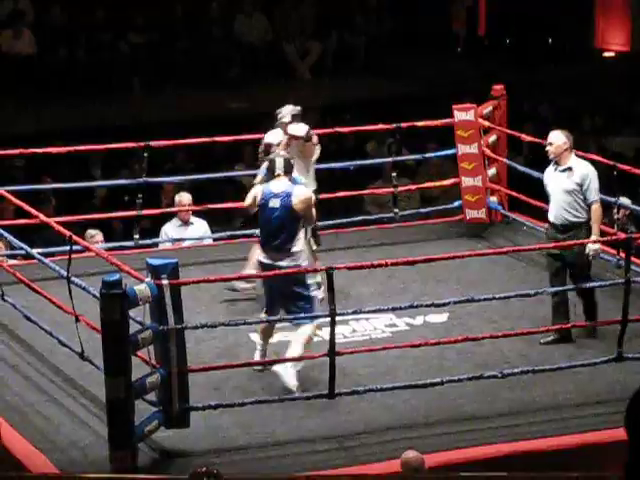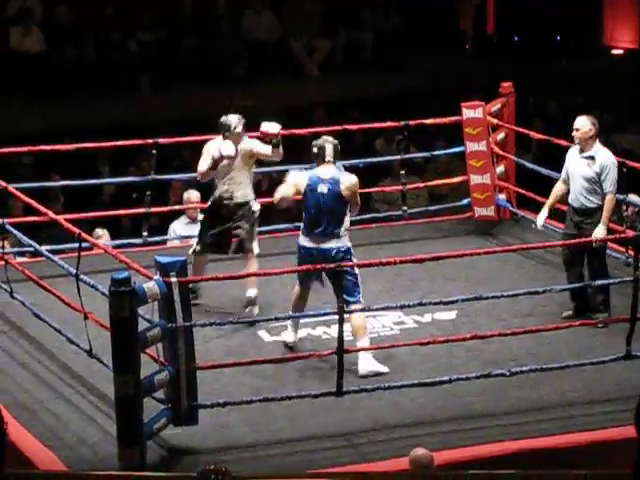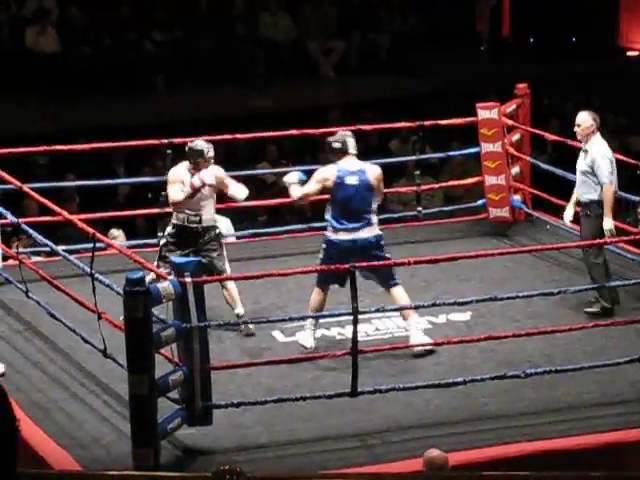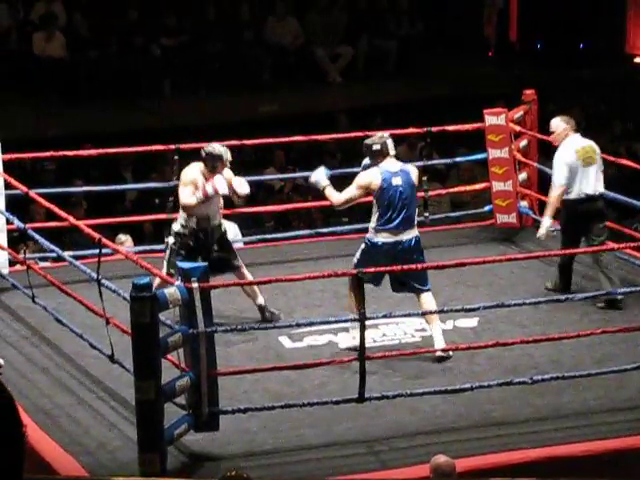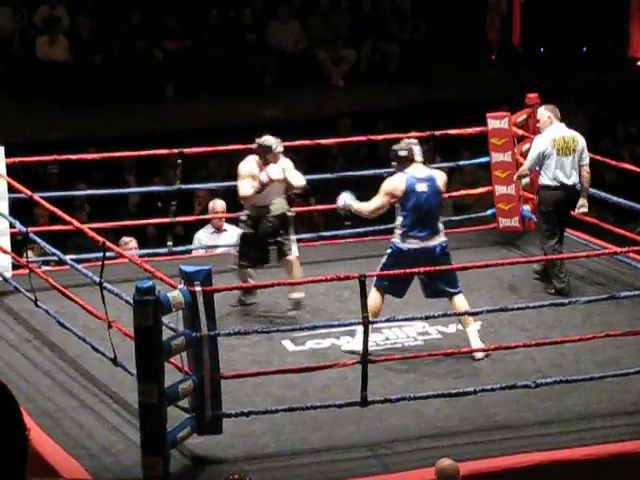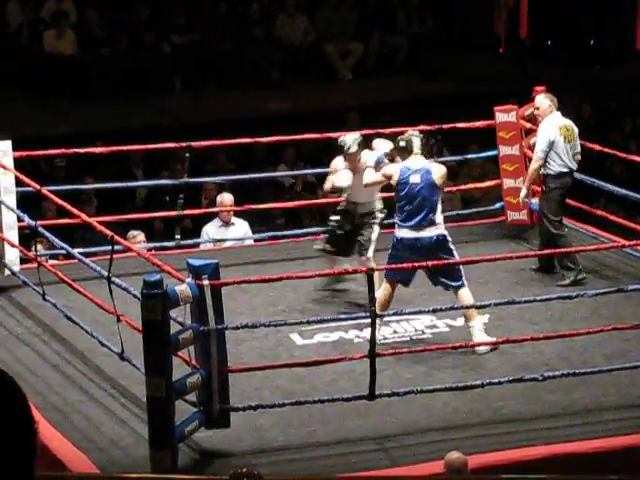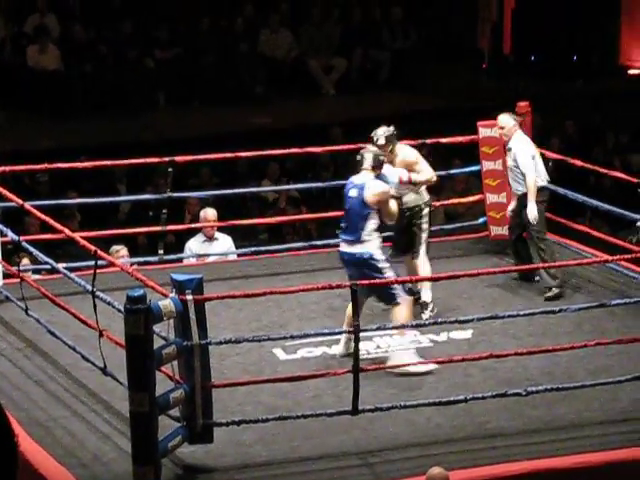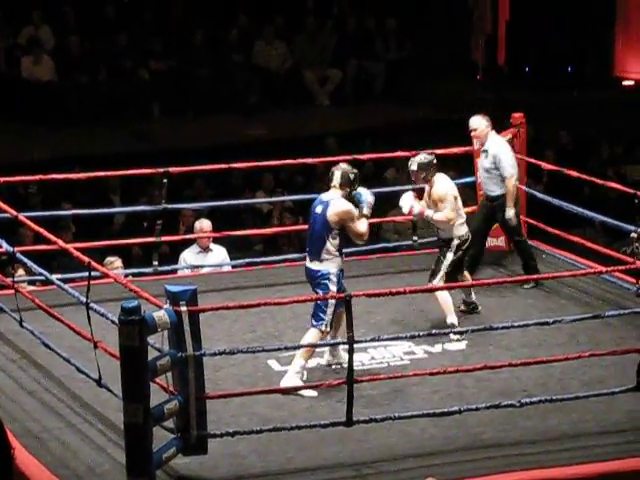
dt=0.4s
person 1, frame 1
left shoulder: (259, 191)
right shoulder: (303, 194)
left elbow: (247, 208)
right elbow: (310, 221)
left hip: (267, 262)
right hip: (292, 266)
left knee: (272, 311)
right knee: (307, 322)
left ankle: (261, 354)
right ankle: (287, 365)
person 1, frame 2
left shoulder: (303, 178)
right shoulder: (349, 180)
left elbow: (279, 199)
right elbow: (355, 209)
left wrist: (288, 182)
left hip: (308, 247)
right hip: (337, 249)
left knee: (303, 286)
right knee: (354, 303)
left ankle: (292, 332)
right ankle: (365, 359)
person 1, frame 3
left shoulder: (328, 173)
right shoulder: (374, 171)
left elbow: (299, 196)
left wrist: (291, 182)
left hip: (338, 241)
right hip: (369, 239)
left knee: (322, 285)
right knee: (392, 284)
left ankle: (308, 334)
right ankle: (417, 334)
person 1, frame 4
left shoulder: (370, 176)
right shoulder: (412, 171)
left elbow: (339, 201)
left wrist: (323, 182)
left hip: (379, 243)
right hip: (409, 242)
left knee: (356, 283)
right knee: (423, 291)
right ankle: (439, 343)
person 1, frame 5
left shoulder: (395, 182)
right shoulder: (440, 177)
left elbow: (369, 211)
left wrist: (350, 203)
left hip: (404, 248)
right hip: (435, 247)
left knee: (378, 289)
right knee: (454, 293)
left ankle: (361, 339)
right ankle: (476, 343)
person 1, frame 6
left shoulder: (394, 170)
right shoulder: (439, 170)
left elbow: (366, 181)
left hip: (404, 238)
right hip: (434, 238)
left knee: (389, 281)
right knee: (459, 285)
right ankle: (479, 336)
person 1, frame 7
left shoulder: (350, 182)
right shoulder: (379, 188)
right elbow: (391, 217)
right wrist: (391, 194)
left hip: (347, 251)
right hip: (367, 254)
left knee: (359, 296)
right knee: (401, 300)
left ankle: (345, 343)
right ankle: (403, 355)
person 1, frame 8
left shoulder: (321, 199)
right shoulder: (343, 207)
right elbow: (361, 236)
right wrist: (365, 210)
left hip: (315, 265)
right hip: (327, 271)
left knee: (339, 307)
right knee: (321, 326)
left ankle: (333, 353)
right ankle: (293, 376)
person 2, frame 1
left shoulder: (584, 170)
right shoulder: (549, 172)
left elbow: (595, 205)
left wrist: (595, 237)
left hip: (578, 232)
right hip: (554, 232)
left knee: (582, 282)
right knee: (556, 285)
left ankle: (591, 322)
right ankle: (561, 330)
person 2, frame 2
left shoulder: (605, 159)
right shoulder: (572, 153)
left elbow: (610, 195)
right elbow: (563, 184)
left wrist: (603, 226)
right wrist: (546, 208)
left hip: (594, 217)
right hip: (574, 214)
left knee: (597, 266)
right knee: (570, 261)
left ankle: (601, 310)
right ankle: (580, 306)
person 2, frame 3
left shoulder: (599, 151)
right shoulder: (586, 149)
left elbow: (609, 186)
left wrist: (608, 217)
right wrist: (571, 205)
left hip: (596, 209)
right hip: (588, 207)
left knee: (593, 253)
right knee: (593, 252)
left ankle: (606, 300)
right ankle: (605, 294)
person 2, frame 4
left shoulder: (564, 152)
right shoulder: (592, 146)
left elbow: (558, 189)
right elbow: (600, 174)
left wrist: (547, 218)
left hip: (576, 206)
right hip: (596, 203)
left knee: (569, 248)
right knee: (598, 249)
left ankle: (562, 286)
right ankle: (612, 292)
person 2, frame 5
left shoulder: (542, 140)
right shoulder: (577, 137)
left elbow: (527, 169)
right elbow: (585, 171)
left wrist: (517, 176)
right wrist: (584, 197)
left hip: (549, 193)
right hip: (570, 192)
left knee: (550, 239)
right knee: (557, 235)
left ankle: (560, 284)
right ankle: (546, 270)
person 2, frame 6
left shoulder: (547, 127)
right shoulder: (570, 125)
left elbow: (537, 163)
right elbow: (577, 156)
left wrist: (526, 187)
left hip: (554, 180)
right hip: (567, 177)
left knee: (554, 226)
right knee: (546, 221)
left ankle: (574, 270)
right ankle: (546, 263)
person 2, frame 7
left shoulder: (520, 145)
right shoulder: (516, 144)
left elbow: (531, 176)
left wrist: (531, 204)
right wrist: (514, 201)
left hip: (534, 196)
right hip: (525, 196)
left knee: (539, 239)
right knee: (515, 233)
left ankle: (554, 284)
right ankle: (527, 273)
person 2, frame 8
left shoulder: (499, 148)
right shoulder: (485, 147)
left elbow: (510, 179)
left wrist: (510, 208)
left hip: (502, 200)
right hip: (489, 199)
left knee: (516, 239)
right knee: (476, 234)
left ankle: (532, 275)
right ankle: (467, 271)
person 3, frame 1
left shoulder: (305, 136)
right shoulder: (277, 136)
left elbow: (314, 151)
right elbow: (264, 161)
left wrist: (307, 137)
right wrist: (265, 149)
left knee: (307, 243)
left ankle: (317, 283)
right ankle: (248, 278)
person 3, frame 2
left shoulder: (249, 145)
right shoulder: (212, 146)
left elbow: (276, 156)
right elbow: (202, 176)
left wrist: (275, 141)
right wrist: (216, 161)
left hip: (243, 204)
right hip: (219, 203)
left knee: (249, 251)
right knee: (200, 250)
left ankle: (251, 297)
right ankle: (193, 290)
person 3, frame 3
left shoulder: (215, 172)
right shoulder: (177, 173)
left elbow: (230, 188)
right elbow: (175, 203)
left wrist: (239, 191)
right wrist: (193, 188)
left hip: (208, 229)
right hip: (180, 229)
left knee: (223, 274)
left ankle: (241, 317)
person 3, frame 4
left shoulder: (225, 174)
right shoulder: (190, 174)
left elbow: (238, 198)
right elbow: (185, 205)
left wrist: (240, 191)
right wrist: (206, 194)
left hip: (213, 228)
right hip: (188, 230)
left knee: (239, 269)
right knee: (169, 273)
left ankle: (263, 308)
person 3, frame 5
left shoulder: (284, 163)
right shoulder: (247, 167)
left elbow: (297, 188)
right elbow: (244, 198)
left wrist: (296, 182)
right wrist: (264, 181)
left hip: (278, 215)
right hip: (254, 218)
left knee: (290, 257)
right knee: (244, 264)
left ankle: (297, 297)
right ankle: (249, 291)
person 3, frame 6
left shoulder: (372, 158)
right shoulder: (338, 163)
right elbow: (327, 189)
right wrist: (334, 186)
left hip: (370, 213)
right hip: (349, 209)
left knee: (365, 258)
right knee: (331, 247)
right ankle: (337, 274)
person 3, frame 7
left shoulder: (408, 154)
left elbow: (431, 176)
left hip: (419, 207)
right hip: (403, 208)
left knee: (419, 255)
right knee: (404, 252)
left ankle: (427, 303)
right ankle: (414, 289)
person 3, frame 8
left shoulder: (442, 188)
right shoulder: (430, 184)
left elbow: (449, 217)
right elbow: (427, 208)
left wrist: (423, 212)
right wrist: (415, 206)
left hip: (455, 238)
right hip: (449, 236)
left knee: (437, 283)
right knee: (456, 272)
left ankle: (454, 327)
right ankle: (471, 302)
